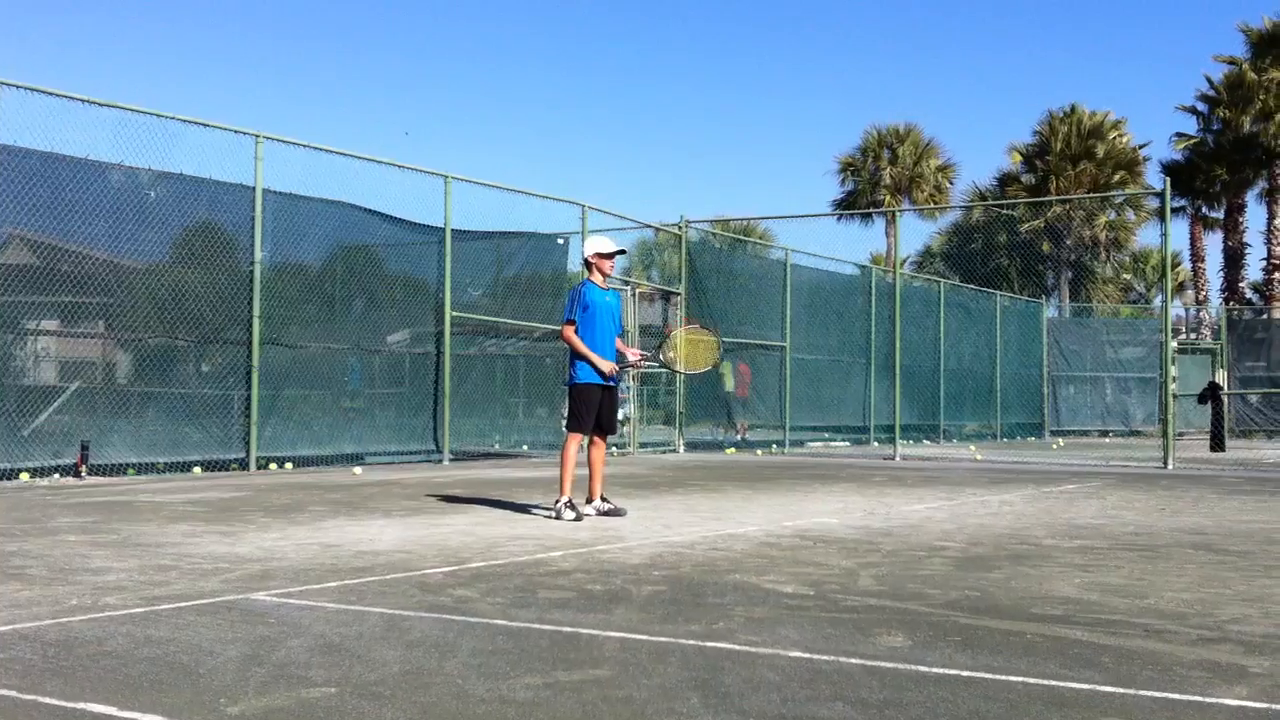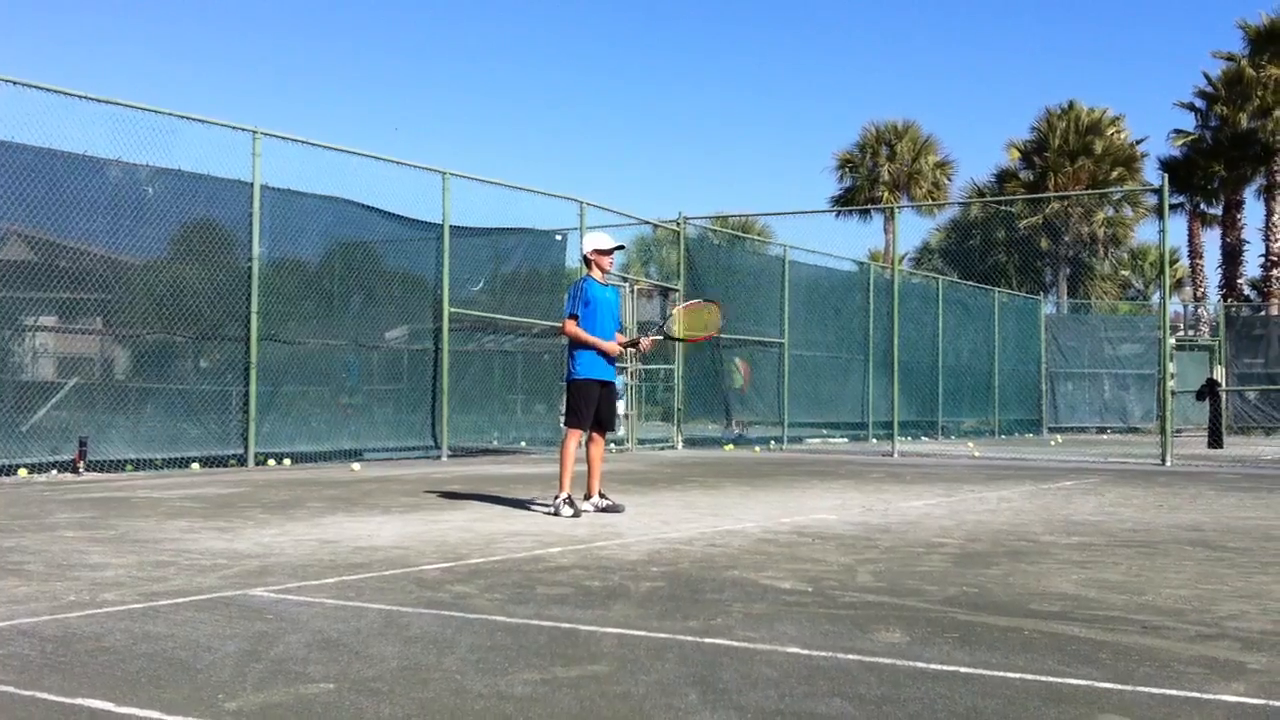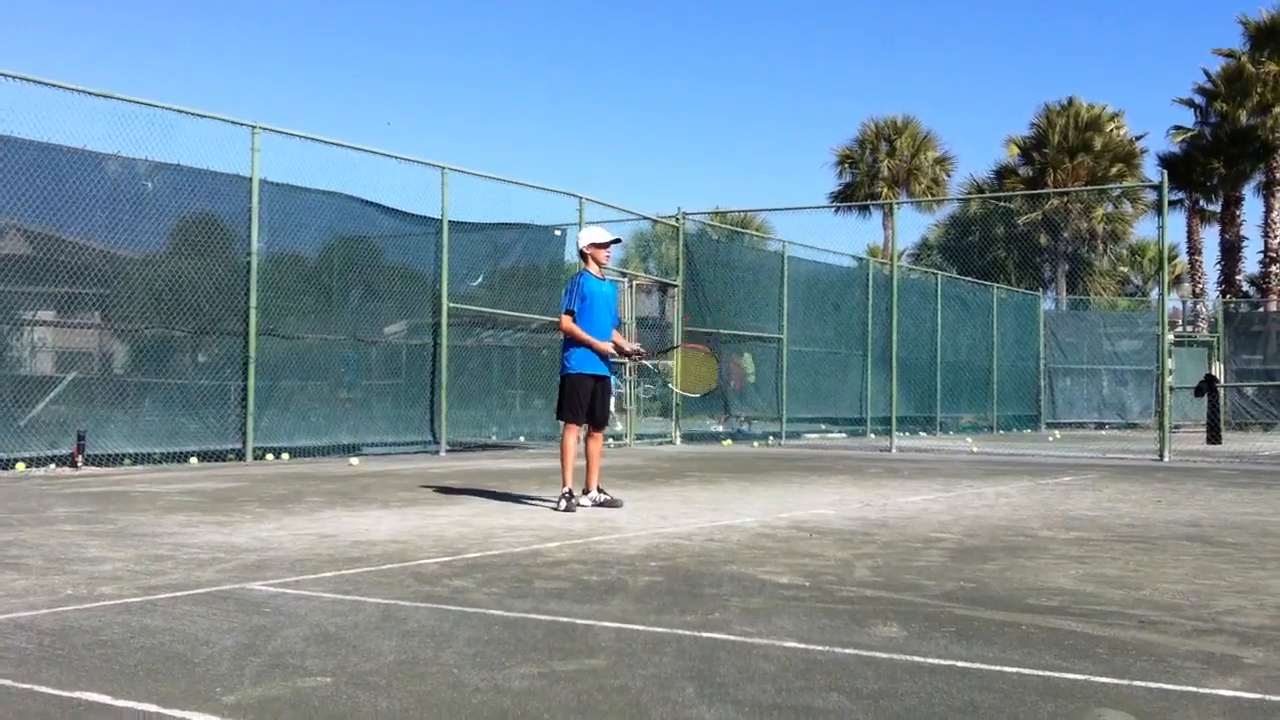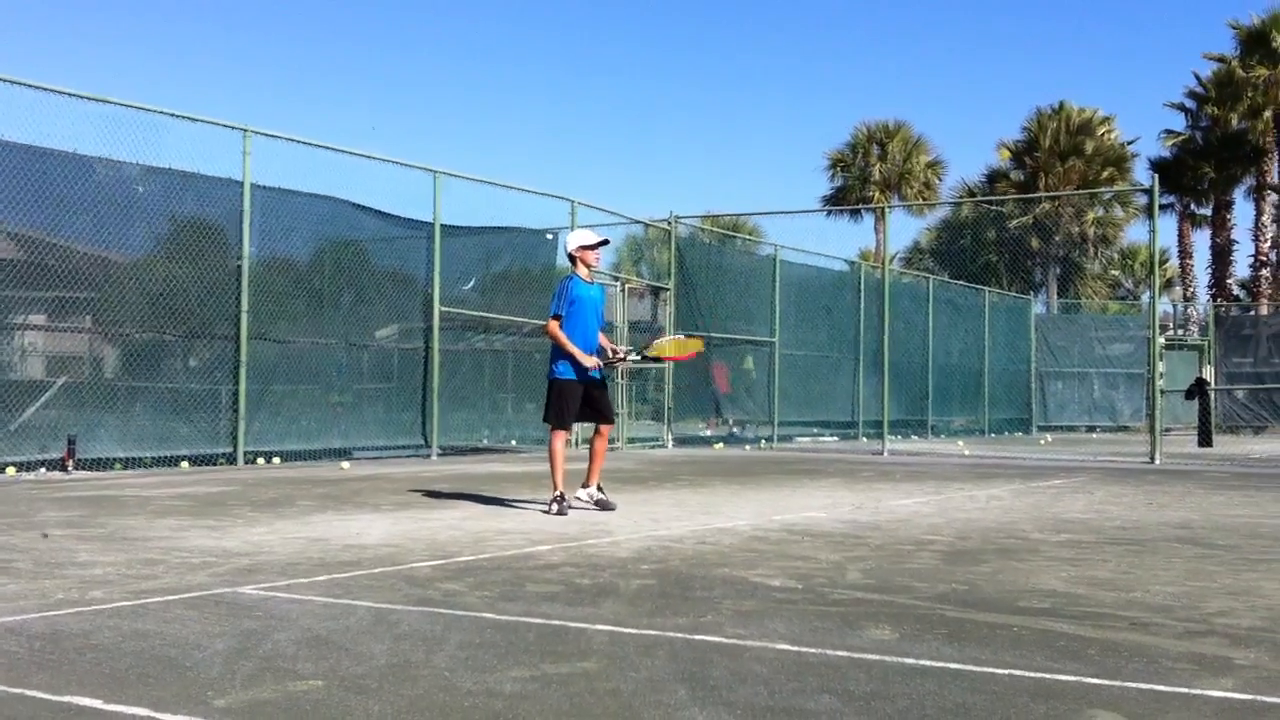
dt=0.3s
person 1, frame 1
left shoulder: (614, 296)
right shoulder: (582, 291)
right elbow: (567, 332)
left wrist: (627, 351)
right wrist: (597, 360)
left hip: (608, 378)
right hip: (585, 376)
left knee: (600, 437)
right knee: (576, 434)
left ankle: (595, 500)
right ankle: (564, 500)
person 1, frame 2
left shoulder: (613, 292)
right shoulder: (582, 286)
right elbow: (568, 327)
right wrist: (603, 345)
left hip: (607, 373)
right hip: (584, 371)
left knee: (598, 433)
right knee: (575, 430)
left ankle: (593, 496)
right ankle: (563, 496)
person 1, frame 3
left shoulder: (610, 287)
right shoulder: (579, 281)
right elbow: (565, 323)
left wrist: (625, 345)
right wrist: (597, 345)
left hip: (602, 368)
right hip: (578, 365)
left knee: (597, 429)
right knee: (573, 425)
left ankle: (592, 490)
right ankle: (567, 491)
person 1, frame 4
left shoulder: (598, 290)
right shoulder: (568, 285)
right elbow: (552, 327)
left wrist: (608, 346)
right wrist: (579, 355)
left hip: (592, 372)
right hip: (566, 370)
left knee: (605, 424)
right knee: (560, 429)
left ankle: (590, 487)
right ankle: (558, 494)
